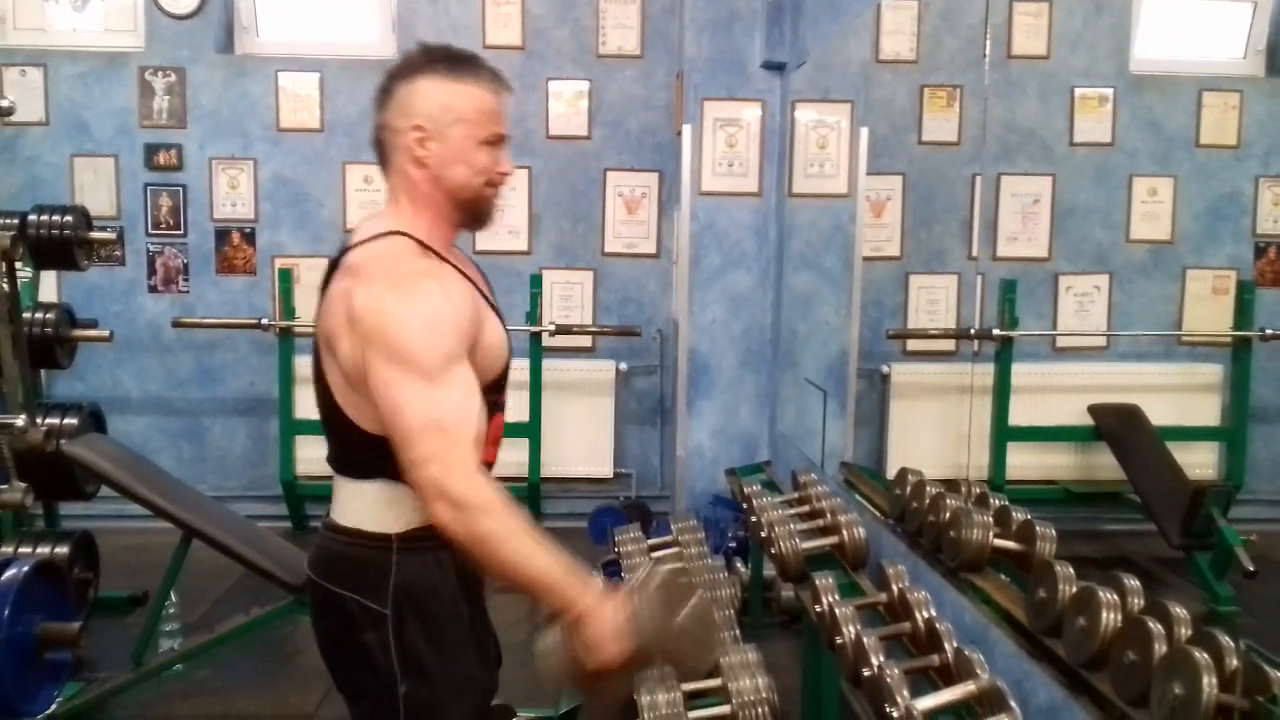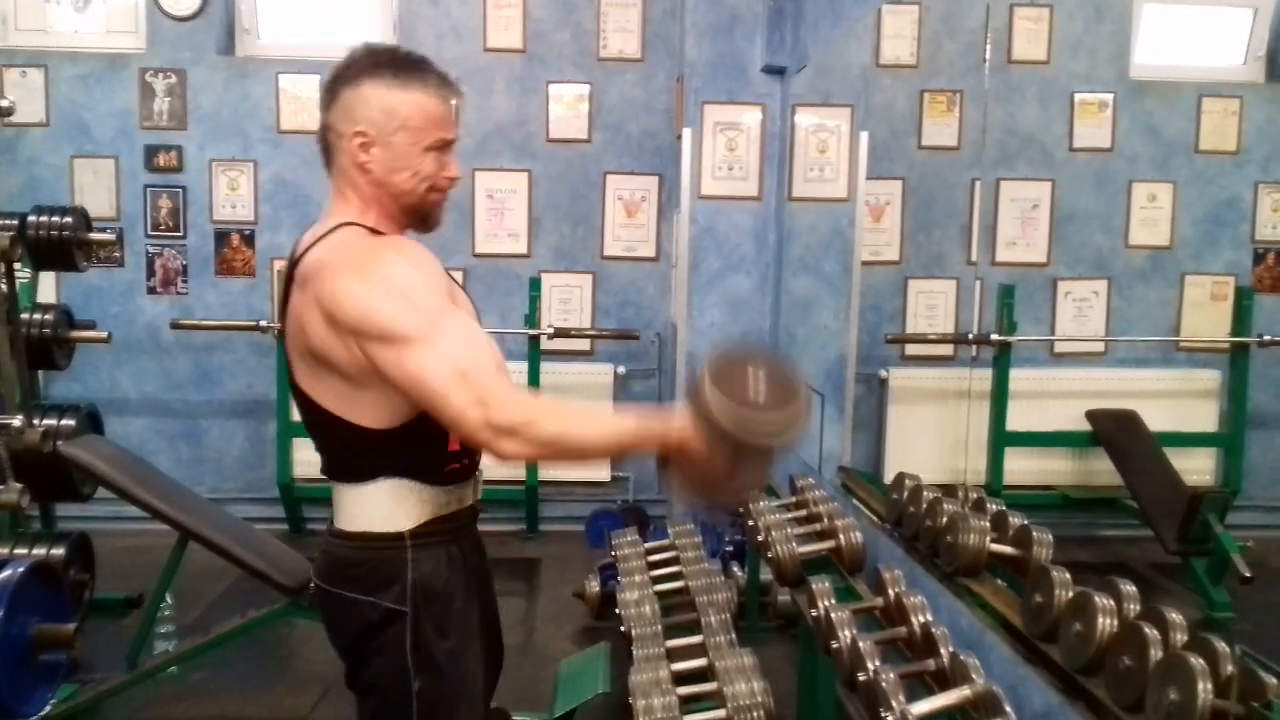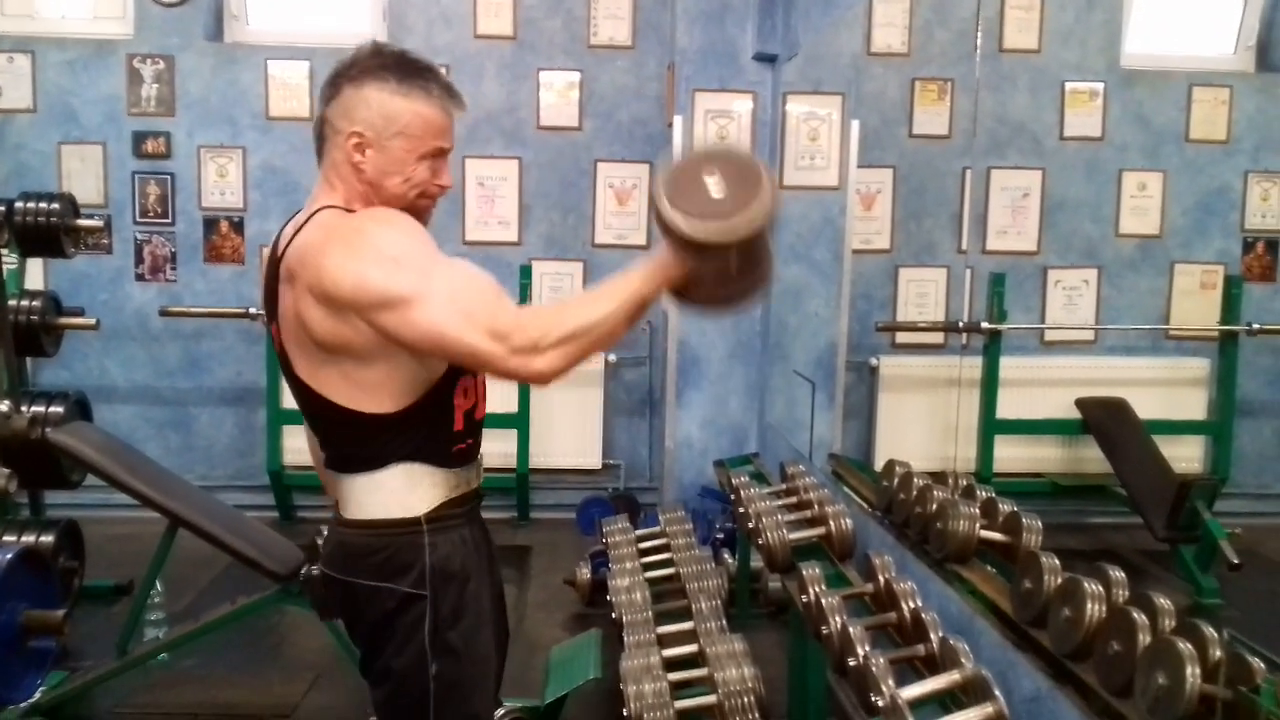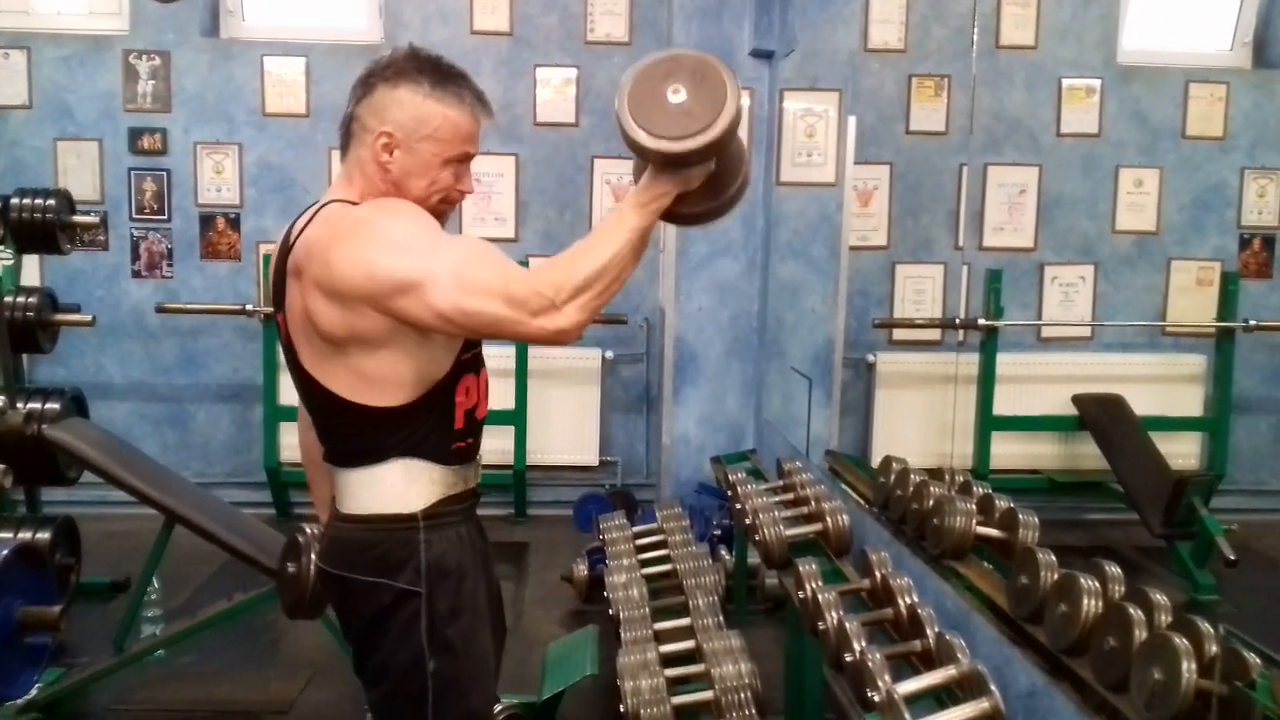
dt=0.2s
person 1, frame 1
left shoulder: (409, 257)
right shoulder: (405, 285)
right elbow: (451, 489)
right wrist: (585, 603)
left hip: (413, 561)
right hip: (390, 576)
person 1, frame 2
left shoulder: (353, 253)
right shoulder: (368, 269)
right elbow: (504, 421)
right wrist: (665, 429)
left hip: (421, 555)
right hip: (402, 574)
person 1, frame 3
left shoulder: (323, 242)
right shoulder: (361, 246)
right elbow: (527, 344)
left wrist: (349, 520)
right wrist: (664, 268)
left hip: (405, 541)
right hip: (413, 555)
person 1, frame 4
left shoulder: (332, 238)
right shoulder: (371, 237)
left elbow: (321, 411)
right elbow: (546, 308)
left wrist: (332, 526)
right wrist: (656, 192)
left hip: (408, 539)
right hip: (410, 553)
